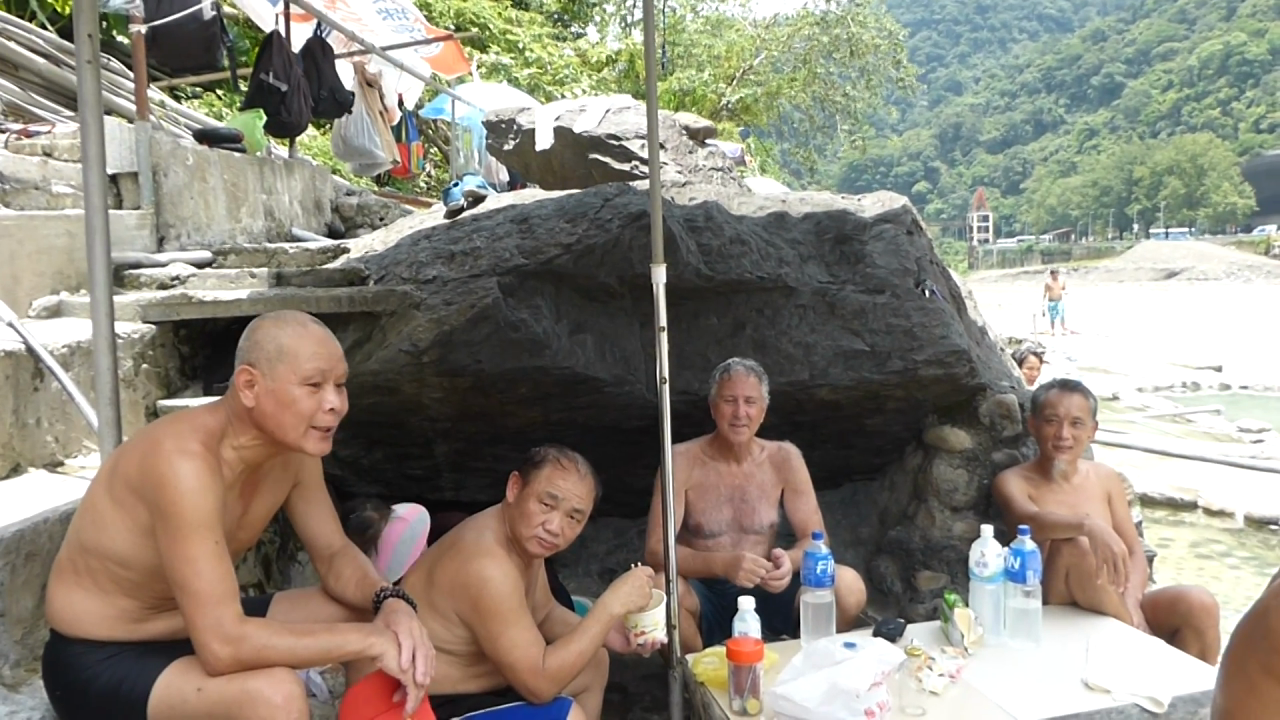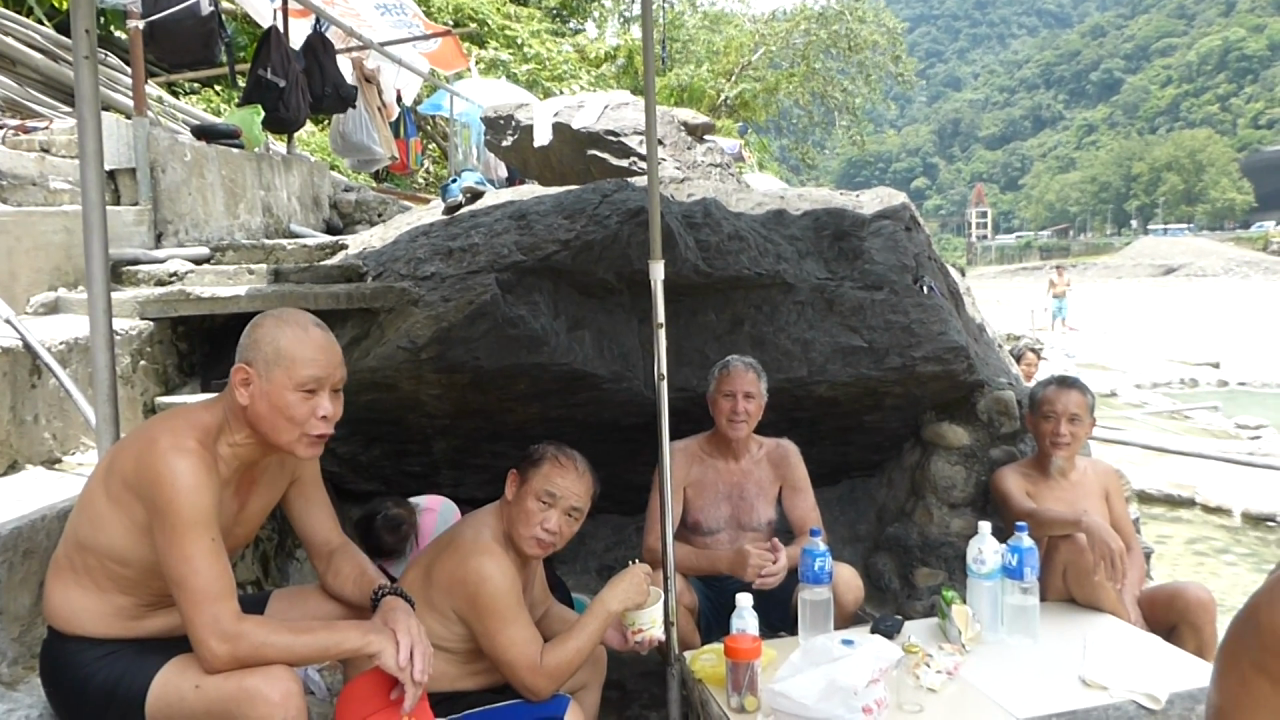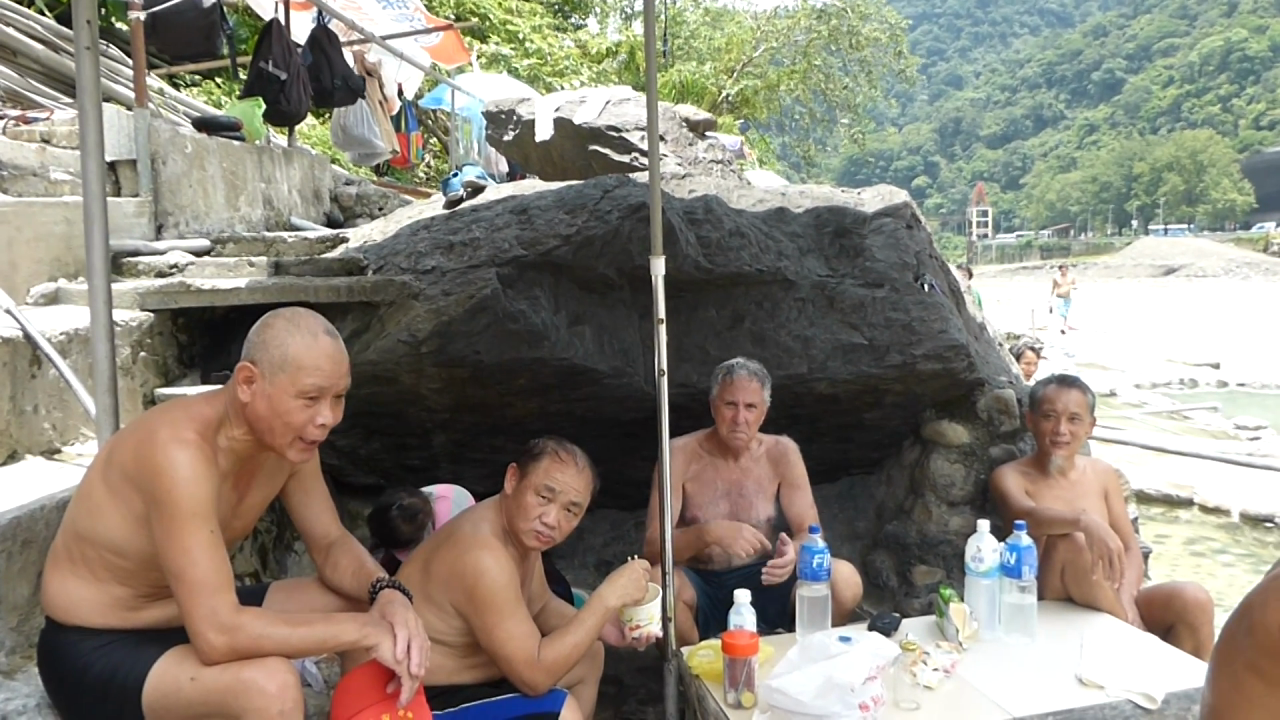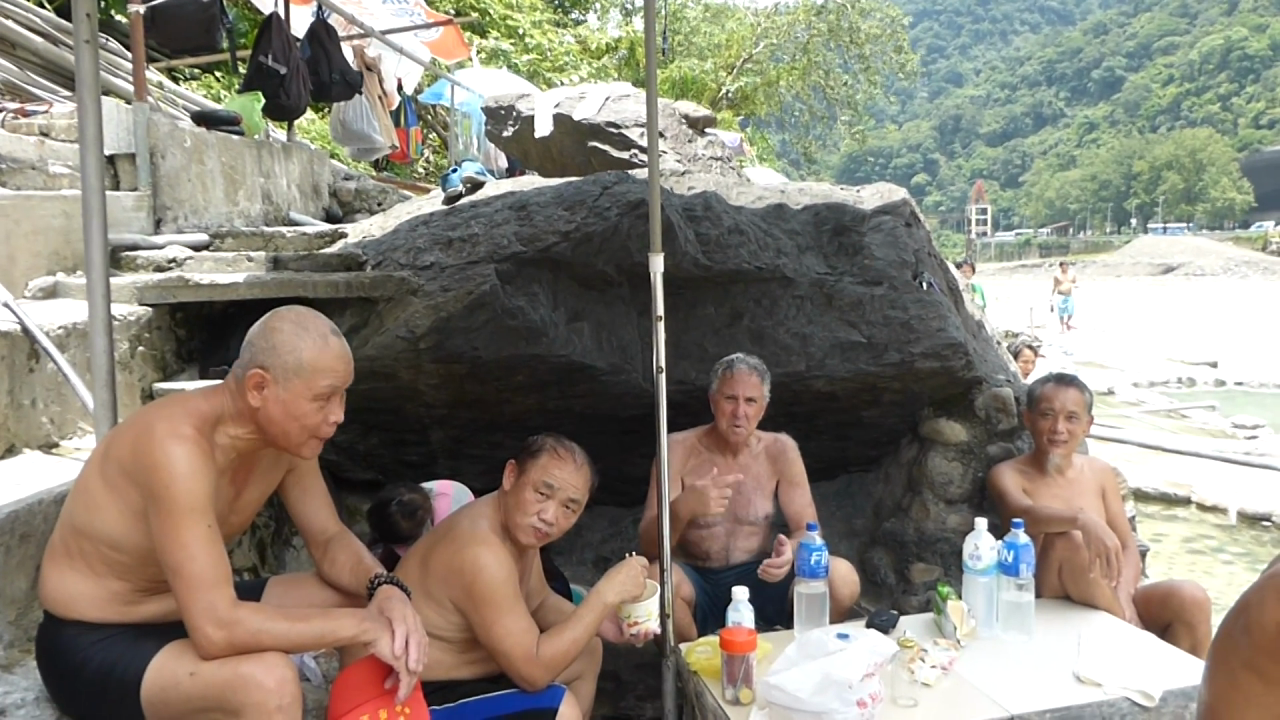
dt=0.3s
person 1, frame 1
left shoulder: (292, 445)
right shoulder: (185, 461)
left elbow: (335, 555)
right elbow: (223, 646)
left wrist: (391, 604)
right wrist: (368, 640)
left hip: (196, 628)
right hip: (102, 664)
left knee: (375, 614)
person 1, frame 2
left shoulder: (288, 441)
right shoulder: (181, 457)
left elbow: (333, 553)
right elbow: (220, 643)
left wrist: (390, 601)
right wrist: (365, 637)
left hip: (193, 626)
right hip: (99, 662)
left knee: (374, 612)
person 1, frame 3
left shoulder: (288, 434)
right shoulder: (181, 450)
left elbow: (332, 546)
right elbow: (218, 636)
left wrist: (388, 595)
right wrist: (363, 630)
left hip: (194, 617)
right hip: (97, 652)
left knee: (371, 605)
person 1, frame 4
left shoulder: (287, 431)
right shoulder: (178, 444)
left elbow: (330, 541)
right elbow: (216, 630)
left wrist: (386, 590)
right wrist: (361, 626)
left hip: (189, 612)
right hip: (96, 646)
left knee: (367, 600)
right knee: (269, 681)
person 2, frame 1
left shoulder: (784, 458)
right shoulder: (683, 460)
left elbow: (815, 539)
right elbow: (656, 551)
left wrist: (790, 561)
right wrist: (723, 565)
left hip: (764, 591)
right hip: (705, 596)
left knee: (849, 586)
person 2, frame 2
left shoulder: (782, 455)
right shoulder: (681, 457)
left elbow: (813, 536)
right elbow: (654, 548)
left wrist: (786, 558)
right wrist: (728, 561)
left hip: (763, 589)
right hip: (702, 592)
left knee: (846, 583)
right knee: (659, 585)
person 2, frame 3
left shoulder: (782, 452)
right shoulder: (680, 454)
left elbow: (810, 534)
right elbow: (653, 548)
left wrist: (792, 554)
right wrist: (708, 533)
left hip: (761, 583)
right hip: (699, 587)
left knee: (845, 579)
right knee: (659, 582)
person 2, frame 4
left shoulder: (781, 450)
right shoulder: (678, 449)
left elbow: (808, 531)
right elbow: (649, 545)
left wrist: (790, 551)
right wrist: (682, 509)
left hip: (759, 580)
right hip: (698, 585)
left knee: (843, 577)
right knee: (658, 579)
person 3, frame 1
left shoulder: (520, 534)
right shoulder: (486, 565)
left elbow: (546, 614)
right elbow: (539, 682)
left wrist: (606, 632)
right wrist: (612, 606)
left hip: (459, 680)
left knee: (593, 662)
person 3, frame 2
left shoulder: (521, 532)
right shoulder: (484, 562)
left elbow: (543, 611)
right elbow: (538, 679)
left wrist: (604, 630)
right wrist: (610, 602)
left hip: (462, 682)
left knee: (593, 659)
person 3, frame 3
left shoulder: (519, 527)
right shoulder: (482, 557)
left elbow: (540, 606)
right elbow: (534, 675)
left wrist: (601, 625)
right wrist: (606, 598)
left hip: (467, 671)
left knee: (588, 655)
person 3, frame 4
left shoulder: (518, 524)
right shoulder: (481, 552)
left elbow: (539, 603)
right elbow: (533, 670)
left wrist: (600, 622)
right wrist: (605, 593)
left hip: (460, 669)
left knee: (587, 652)
person 4, frame 1
left shoulder: (1105, 478)
right shoulder: (1013, 481)
left elbow: (1135, 553)
right elbow: (1031, 521)
left wrist: (1130, 602)
right wrist: (1089, 526)
left hip: (1116, 608)
left knee: (1198, 603)
right knee: (1074, 545)
person 4, frame 2
left shoulder: (1103, 474)
right shoulder: (1011, 477)
left elbow: (1133, 549)
right elbow: (1029, 518)
left wrist: (1127, 599)
right wrist: (1086, 522)
left hip: (1114, 604)
left knee: (1196, 600)
right knee: (1071, 541)
person 4, frame 3
left shoulder: (1102, 473)
right shoulder: (1010, 476)
left elbow: (1131, 549)
right elbow: (1028, 516)
left wrist: (1125, 598)
right wrist: (1085, 521)
left hip: (1111, 604)
left knee: (1193, 599)
right knee: (1069, 541)
person 4, frame 4
left shoulder: (1100, 472)
right shoulder: (1008, 474)
left elbow: (1129, 548)
right elbow: (1025, 515)
left wrist: (1122, 596)
right wrist: (1083, 520)
left hip: (1109, 602)
left knee: (1191, 598)
right knee: (1067, 539)
